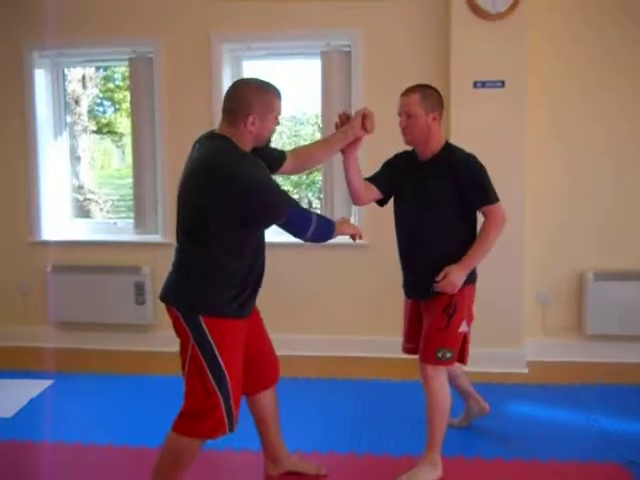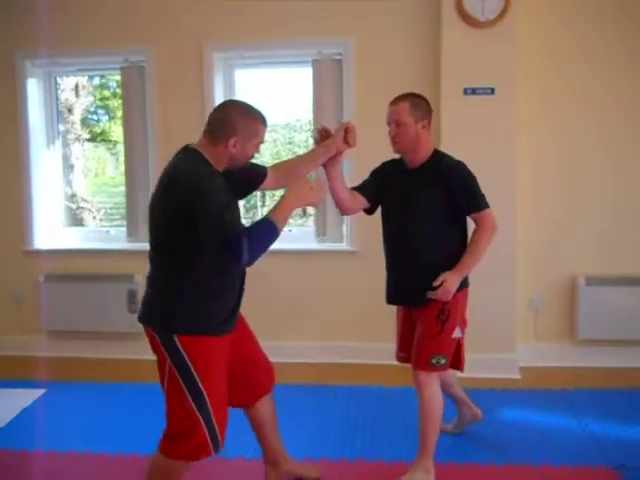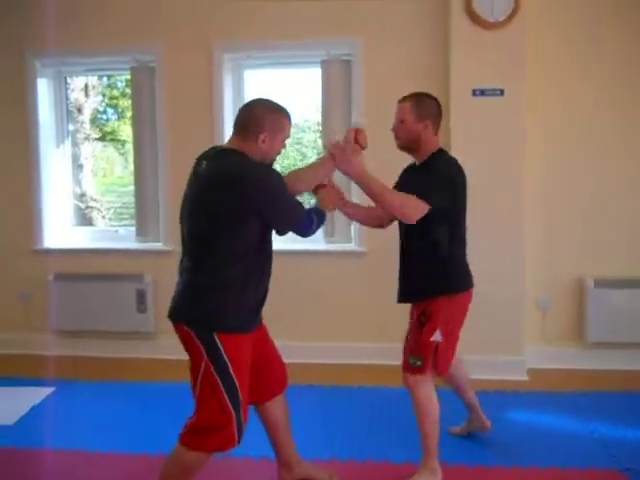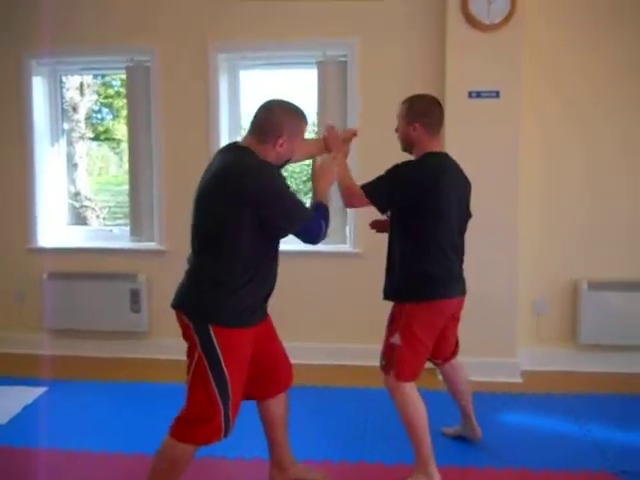
dt=1s
person 1, frame 1
left shoulder: (462, 164)
right shoulder: (400, 164)
left elbow: (496, 218)
right elbow: (361, 195)
left wrist: (463, 267)
right wrist: (349, 153)
left hip: (450, 284)
right hip: (415, 283)
left knee: (432, 367)
right knee: (437, 356)
right ankle: (474, 401)
person 1, frame 2
left shoulder: (451, 171)
right shoulder: (387, 173)
left elbow: (487, 224)
right elbow: (348, 205)
left wrist: (457, 274)
right wrist: (332, 167)
left hip: (441, 292)
right hip: (405, 290)
left knee: (425, 374)
right knee: (427, 363)
right ankle: (467, 409)
person 1, frame 3
left shoulder: (444, 169)
right shoulder: (416, 171)
left elbow: (409, 214)
right elbow: (384, 217)
left wrist: (360, 174)
right wrist: (338, 199)
left hip: (443, 290)
right hip: (434, 287)
left knee: (417, 374)
right knee: (443, 357)
right ankle: (478, 417)
person 1, frame 4
left shoulder: (412, 174)
right shoulder: (456, 173)
left elbow: (352, 198)
right wrist: (396, 225)
left hip: (421, 295)
right hip: (451, 288)
left knee: (398, 377)
right knee: (446, 358)
right ankle: (470, 425)
person 2, frame 1
left shoulder: (223, 148)
right shoulder: (235, 169)
left elbow: (292, 161)
right elbow: (301, 224)
left wrist: (347, 135)
right wrist: (340, 227)
left hip: (230, 297)
right hip: (207, 305)
left knee: (263, 372)
right knee: (210, 408)
person 2, frame 2
left shoulder: (211, 167)
right shoulder: (194, 180)
left elbow: (275, 176)
right elbow: (244, 249)
left wrist: (329, 148)
right wrist: (292, 202)
left hip: (218, 314)
right hip: (184, 324)
left knee: (257, 381)
right knee: (195, 431)
person 2, frame 3
left shoulder: (216, 161)
right shoulder: (250, 177)
left elbow: (287, 185)
right elbow: (302, 223)
left wrist: (337, 159)
right wrist: (325, 204)
left hip: (231, 310)
right hip: (214, 318)
left knee: (270, 381)
right knee: (219, 422)
person 2, frame 4
left shoulder: (237, 156)
right shoulder: (256, 176)
left elbow: (290, 153)
right elbow: (313, 231)
left wrist: (329, 144)
right wrist: (323, 185)
left hip: (242, 305)
right hip: (216, 313)
left knee: (275, 378)
right knee: (207, 415)
